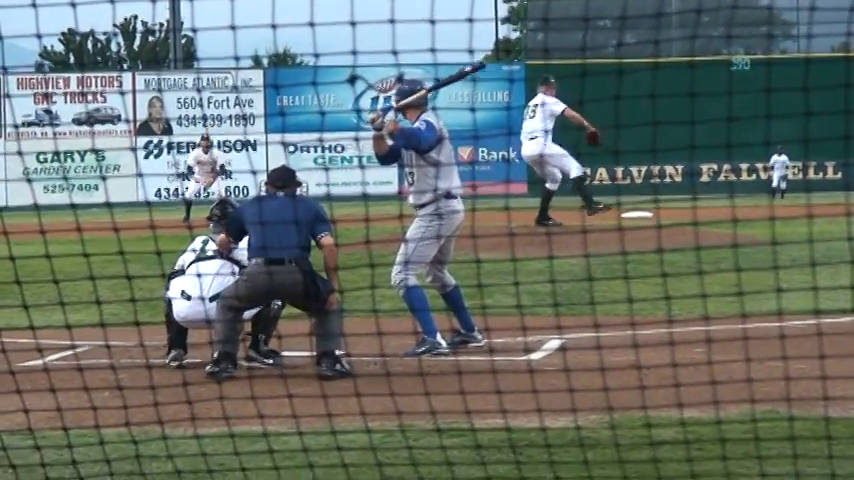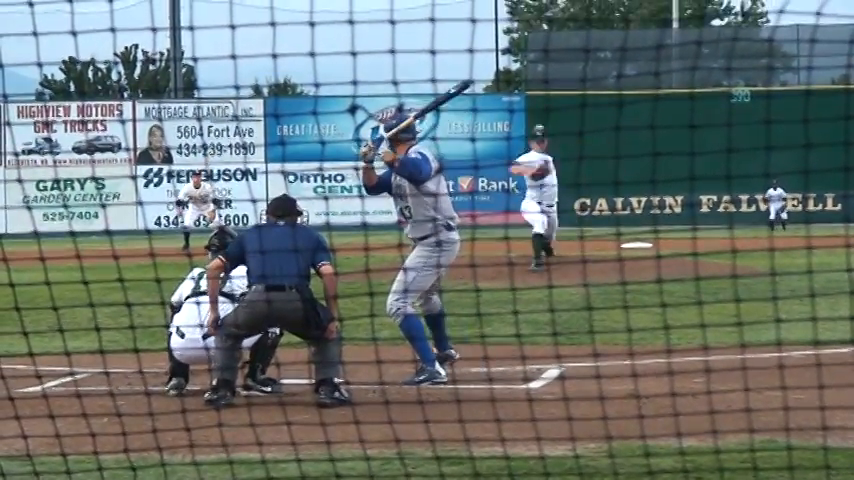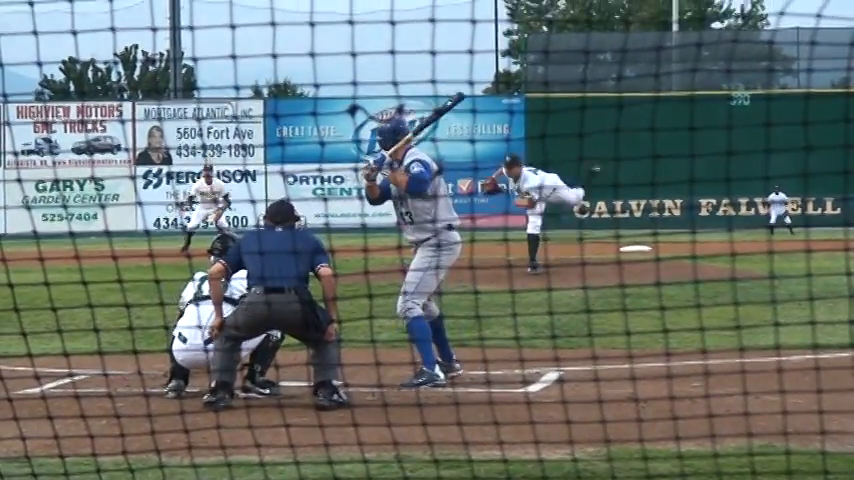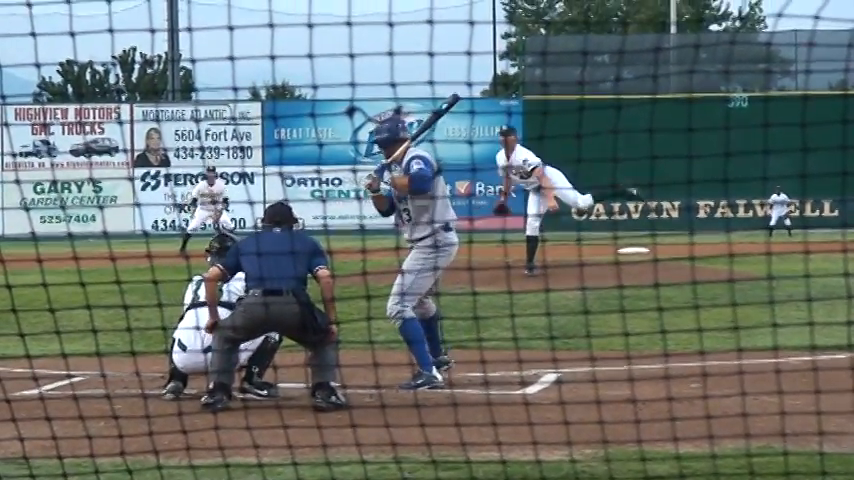
dt=0.4s
person 1, frame 1
left shoulder: (427, 123)
right shoulder: (417, 128)
left elbow: (413, 139)
right elbow: (385, 156)
left wrist: (392, 127)
right wrist: (378, 131)
left hip: (436, 212)
right hip: (446, 210)
left knee: (402, 275)
right knee: (437, 272)
left ankle: (433, 340)
right ankle: (469, 331)
person 1, frame 2
left shoulder: (418, 156)
right shoulder: (397, 165)
left elbow: (414, 171)
right elbow: (372, 187)
left wrist: (389, 160)
right wrist: (368, 162)
left hip: (436, 242)
right hip: (434, 241)
left knee: (398, 304)
right knee: (426, 295)
left ankle: (431, 368)
right ankle: (445, 350)
person 1, frame 3
left shoulder: (416, 161)
right shoulder: (398, 166)
left elbow: (418, 186)
right elbow: (376, 198)
left wrist: (390, 172)
right wrist: (371, 179)
left hip: (438, 242)
right hip: (432, 243)
left knee: (408, 305)
right knee: (422, 301)
left ankle: (431, 371)
right ankle: (448, 361)
person 1, frame 4
left shoulder: (417, 159)
right shoulder: (401, 166)
left elbow: (421, 183)
right elbow: (387, 210)
left wrist: (390, 179)
right wrist: (375, 190)
left hip: (433, 243)
right hip: (432, 243)
left knee: (398, 306)
right knee: (419, 300)
left ankle: (428, 373)
right ankle: (438, 356)
person 2, frame 1
left shoulder: (249, 206)
right shoulder: (310, 206)
left elbow: (222, 243)
right elbow: (328, 245)
right wrist: (334, 288)
left hip: (257, 274)
right hip: (296, 275)
left knee: (227, 303)
right knee: (330, 305)
left ankle: (223, 361)
right ankle: (329, 361)
person 2, frame 2
left shoulder: (249, 235)
right shoulder: (310, 235)
left elbow: (214, 268)
right elbow: (328, 273)
left wrist: (214, 311)
right wrist: (334, 316)
left hip: (257, 301)
right hip: (297, 302)
left knee: (226, 332)
right knee: (328, 333)
left ankle: (222, 389)
right ankle: (328, 389)
person 2, frame 3
left shoulder: (248, 239)
right shoulder: (308, 239)
left elbow: (215, 272)
right elbow: (327, 275)
left wrist: (218, 315)
right wrist: (332, 318)
left hip: (256, 303)
right hip: (295, 304)
left knee: (225, 334)
right knee: (327, 336)
left ankle: (220, 392)
right ankle: (326, 391)
person 2, frame 4
left shoulder: (245, 242)
right shoulder: (306, 241)
left elbow: (211, 277)
right elbow: (326, 280)
left wrist: (213, 316)
right wrist: (330, 320)
left hip: (254, 305)
right hip: (293, 306)
left knee: (223, 336)
right knee: (325, 338)
left ankle: (218, 393)
right ankle: (324, 393)
person 3, frame 1
left shoulder: (198, 242)
right shoulder: (246, 241)
left elbow: (176, 273)
left hip: (185, 314)
left knee: (175, 283)
left ankle: (176, 350)
right ankle: (258, 350)
person 3, frame 2
left shoulder: (195, 274)
right shoulder: (244, 272)
left elbow: (174, 304)
left knee: (177, 319)
left ankle: (177, 379)
right ankle: (255, 378)
person 3, frame 3
left shoulder: (198, 278)
right shoulder: (245, 276)
left elbow: (183, 309)
left knee: (181, 326)
left ankle: (176, 381)
right ankle: (254, 381)
person 3, frame 4
left shoulder: (195, 281)
right shoulder: (243, 279)
left hip: (184, 361)
left knee: (181, 328)
right knee: (271, 329)
left ankle: (175, 382)
right ankle: (251, 382)
person 4, frame 1
left shoulder: (531, 105)
right shoulder: (549, 100)
right elbow: (570, 113)
right wrist: (589, 127)
left hip: (527, 149)
right hip: (540, 145)
left knee: (554, 179)
right knee: (573, 167)
left ankle: (543, 217)
right ankle: (590, 204)
person 4, frame 2
left shoulder: (547, 157)
right shoulder: (529, 158)
right elbow: (514, 168)
right wrist: (530, 171)
left hip: (550, 205)
right hip: (535, 206)
left knee: (549, 235)
right knee: (540, 226)
right ankle: (538, 259)
person 4, frame 3
left shoulder: (529, 182)
right shoulder: (507, 171)
left elbow: (530, 204)
left wrist: (515, 201)
left hip: (550, 188)
right hip: (533, 195)
left knee: (576, 199)
right knee: (533, 226)
right ankle: (533, 263)
person 4, frame 4
left shoulder: (524, 155)
right shoulder: (500, 157)
left elbow: (542, 176)
right elbow: (507, 176)
left wrist: (550, 198)
right wrist: (503, 197)
left hip: (552, 182)
right hip: (535, 190)
left knee: (582, 202)
right knee: (532, 224)
left ankle: (621, 192)
right ankle: (530, 263)
